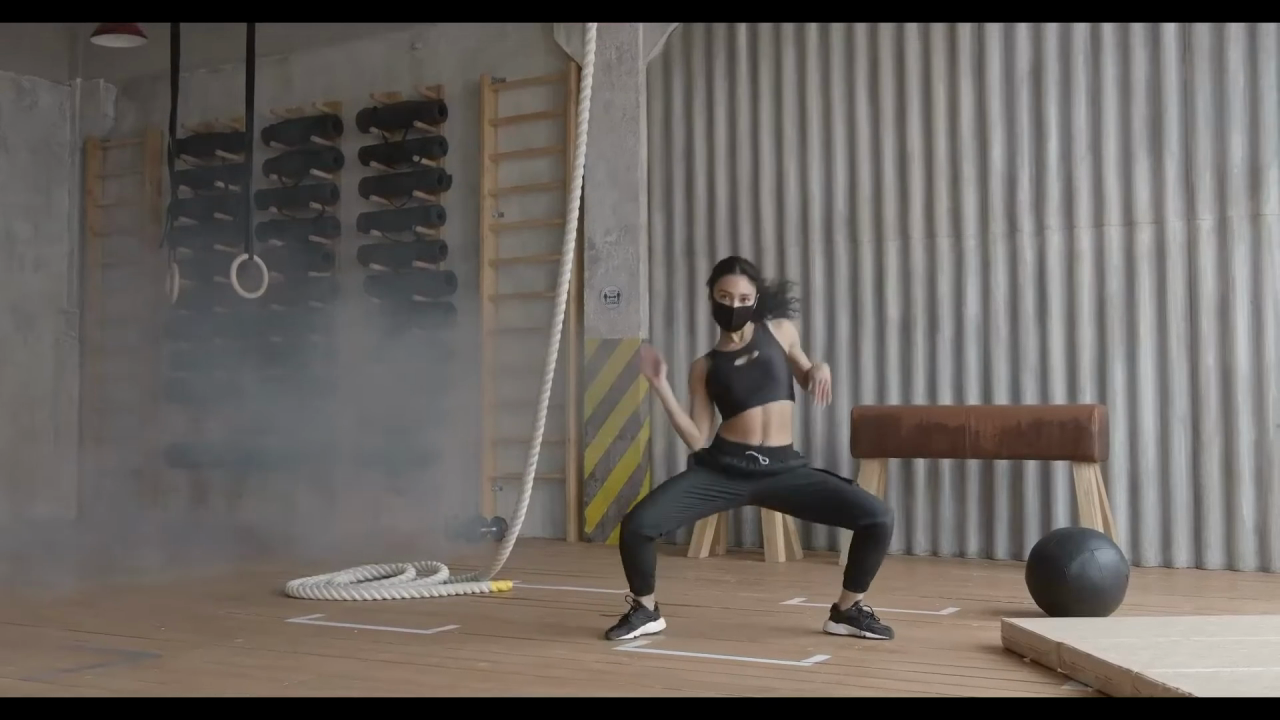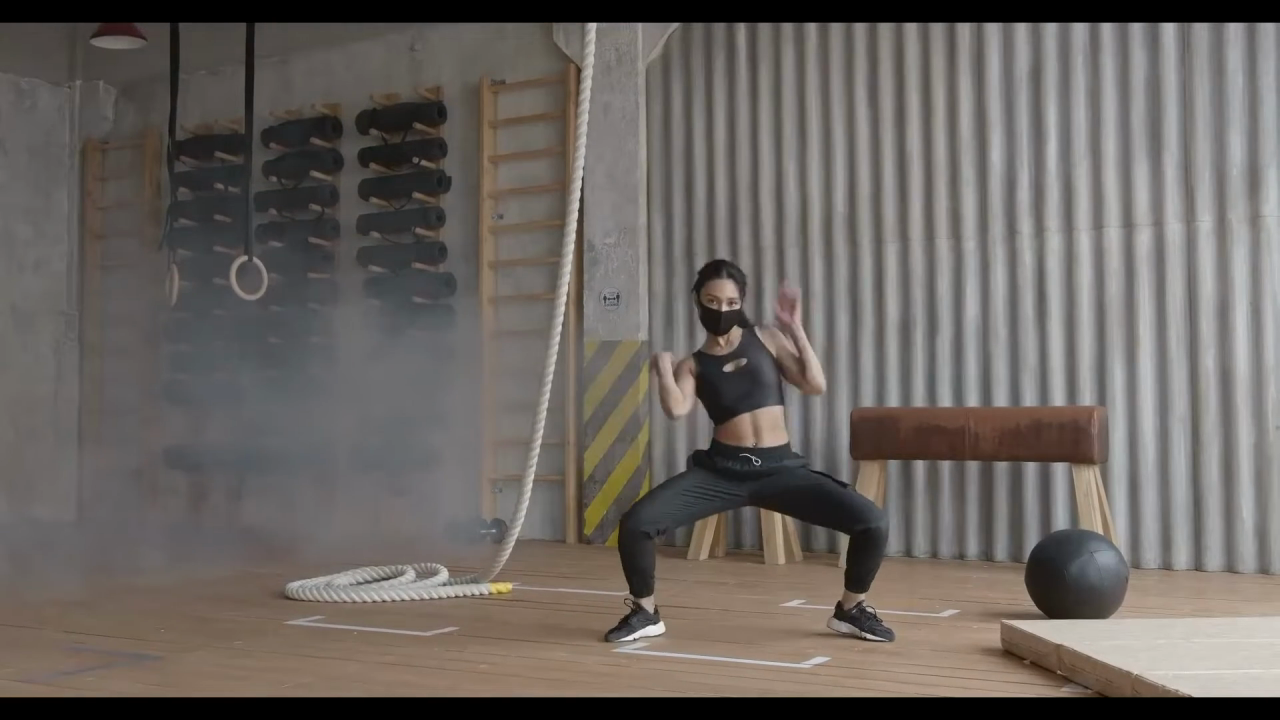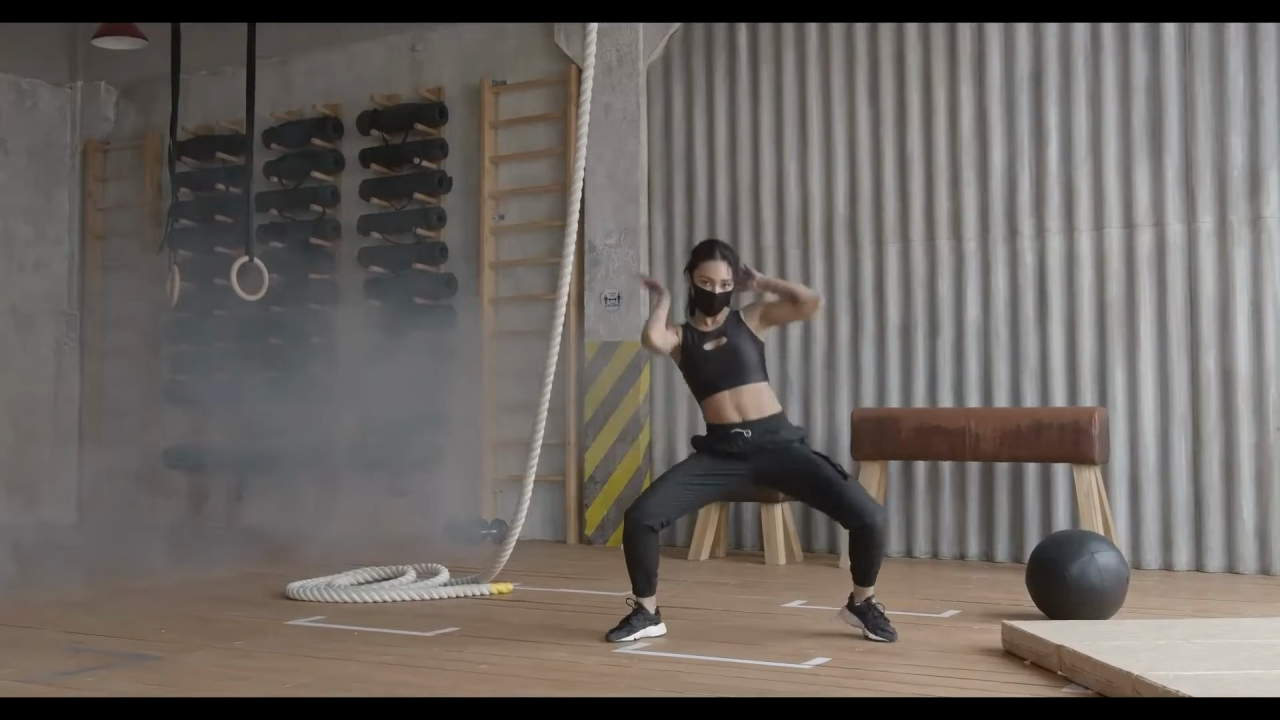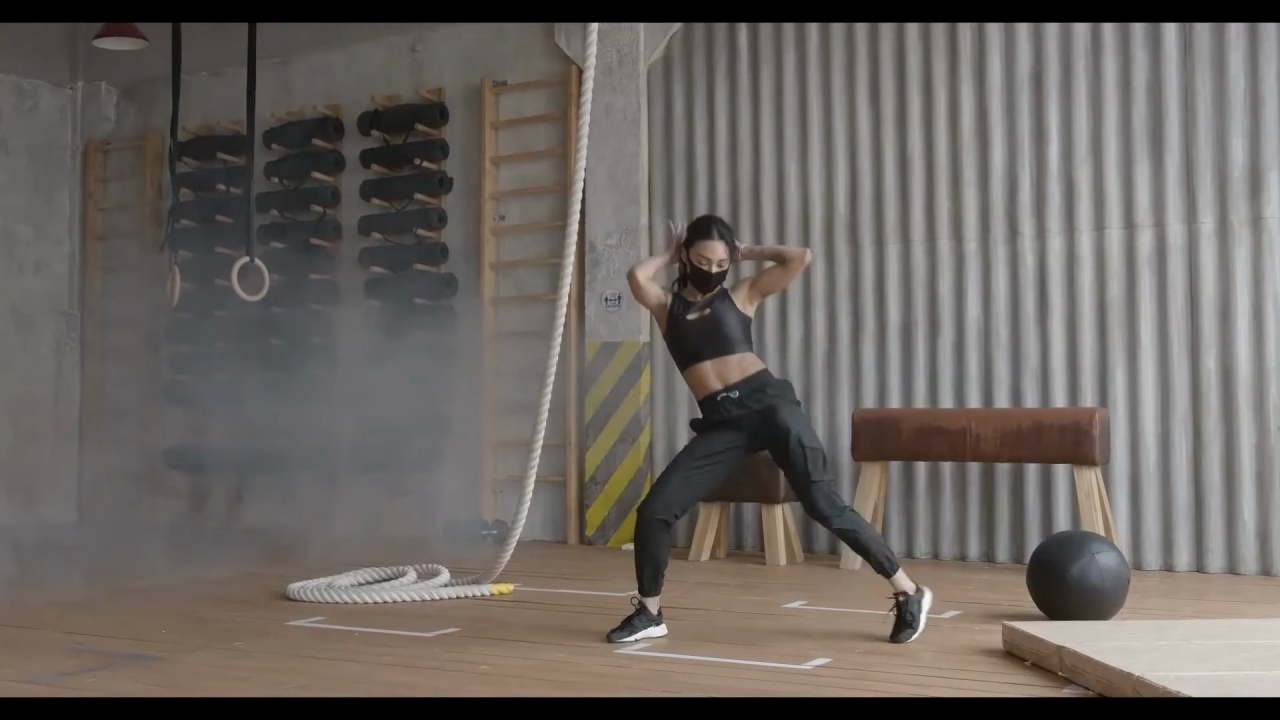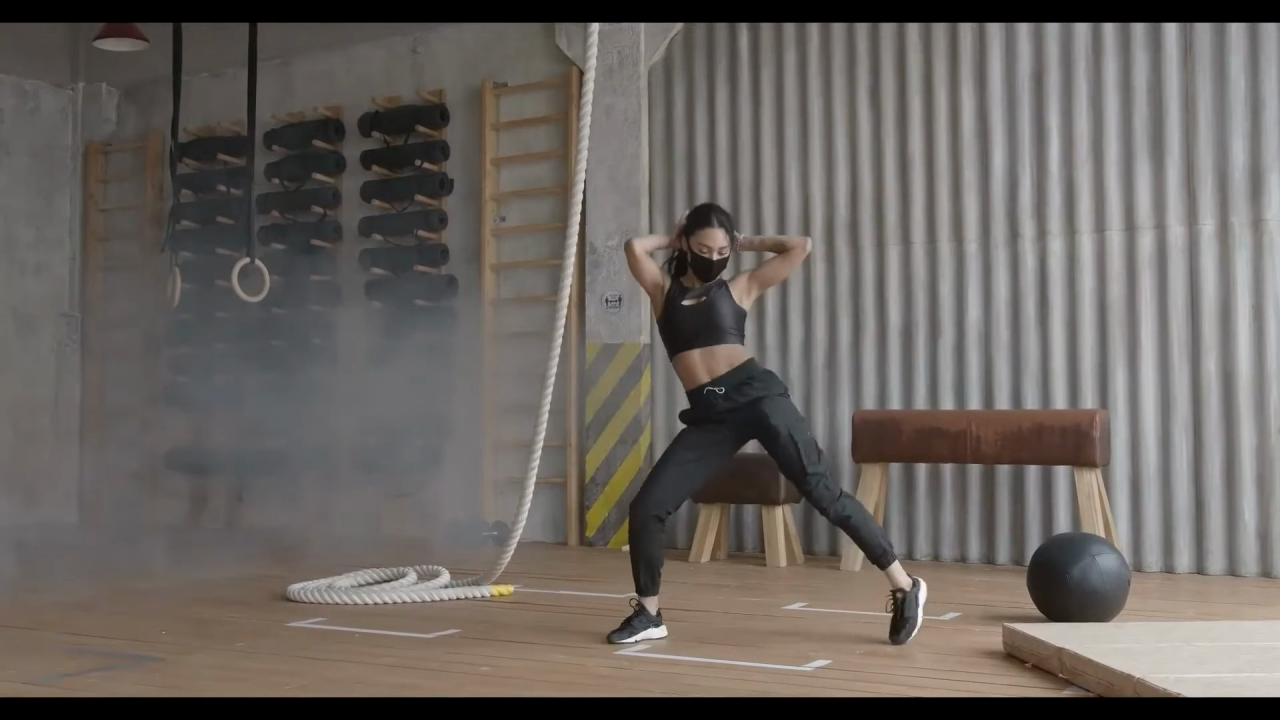
dt=0.2s
person 1, frame 1
left shoulder: (780, 331)
right shoulder: (704, 366)
left elbow: (807, 377)
right elbow: (698, 438)
left wrist: (819, 370)
right wrist: (661, 387)
left hip: (784, 469)
right hip: (723, 470)
left knee: (878, 517)
right knee: (636, 526)
left ankle: (847, 610)
right ankle: (645, 609)
person 1, frame 2
left shoulder: (766, 338)
right shoulder: (692, 366)
left elbow: (815, 385)
right elbow: (675, 410)
left wrist: (794, 327)
right wrist: (663, 366)
left hip: (780, 468)
right hip: (721, 470)
left knee: (872, 522)
right knee: (634, 524)
left ankle: (851, 608)
right ankle: (645, 611)
person 1, frame 3
left shoulder: (752, 318)
right shoulder: (680, 336)
left elbow: (810, 301)
right elbow: (653, 340)
left wrist: (759, 282)
right wrist: (663, 301)
left hip: (777, 442)
right hip: (722, 452)
left knee: (867, 515)
right knee: (640, 516)
left ankle: (862, 601)
right ankle: (646, 611)
person 1, frame 4
left shoulder: (741, 295)
right shoulder: (666, 305)
left elbow: (800, 257)
right elbow: (636, 277)
left wrist: (749, 254)
right wrist: (670, 255)
left hip: (770, 404)
right hip: (721, 424)
left knee: (823, 505)
right knee: (653, 511)
left ankle: (907, 591)
right ankle: (649, 611)
person 1, frame 5
left shoulder: (739, 287)
right shoulder: (663, 290)
left elbow: (800, 246)
right elbow: (633, 248)
left wrist: (747, 243)
right wrist: (672, 239)
left hip: (756, 395)
right hip: (708, 415)
left knee: (821, 491)
right knee: (645, 508)
left ankle: (903, 585)
right ankle: (648, 613)
